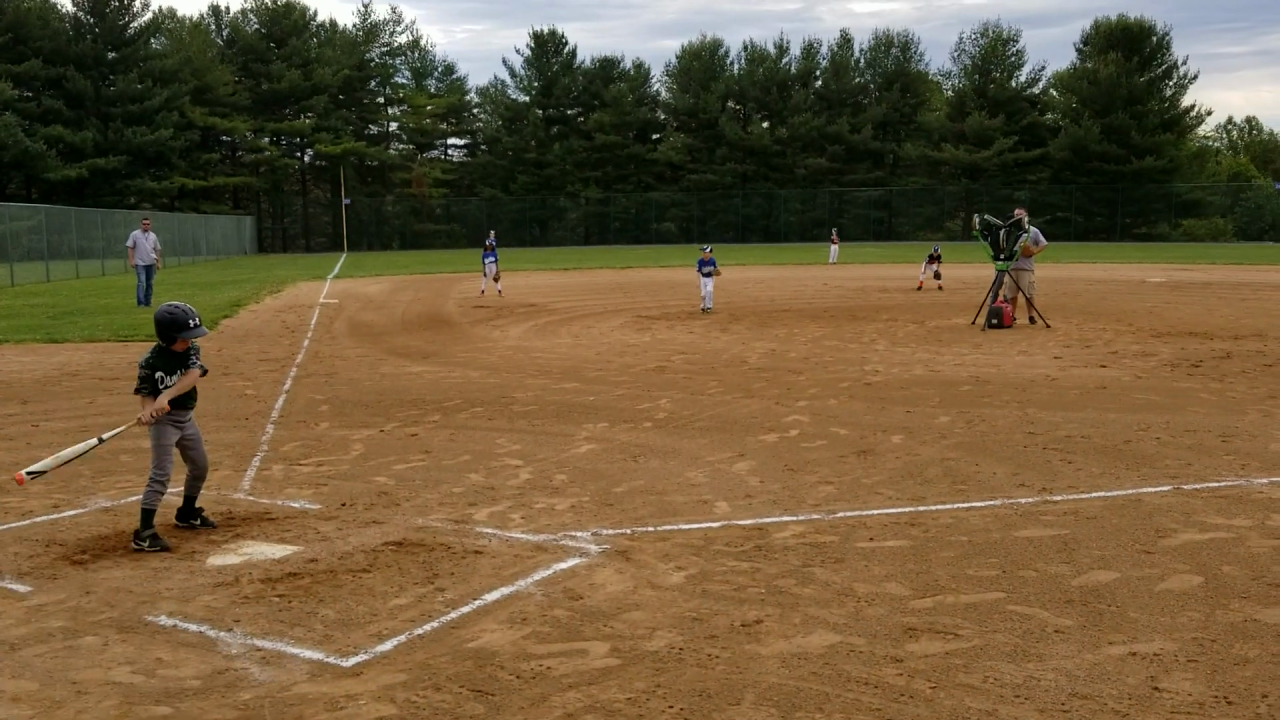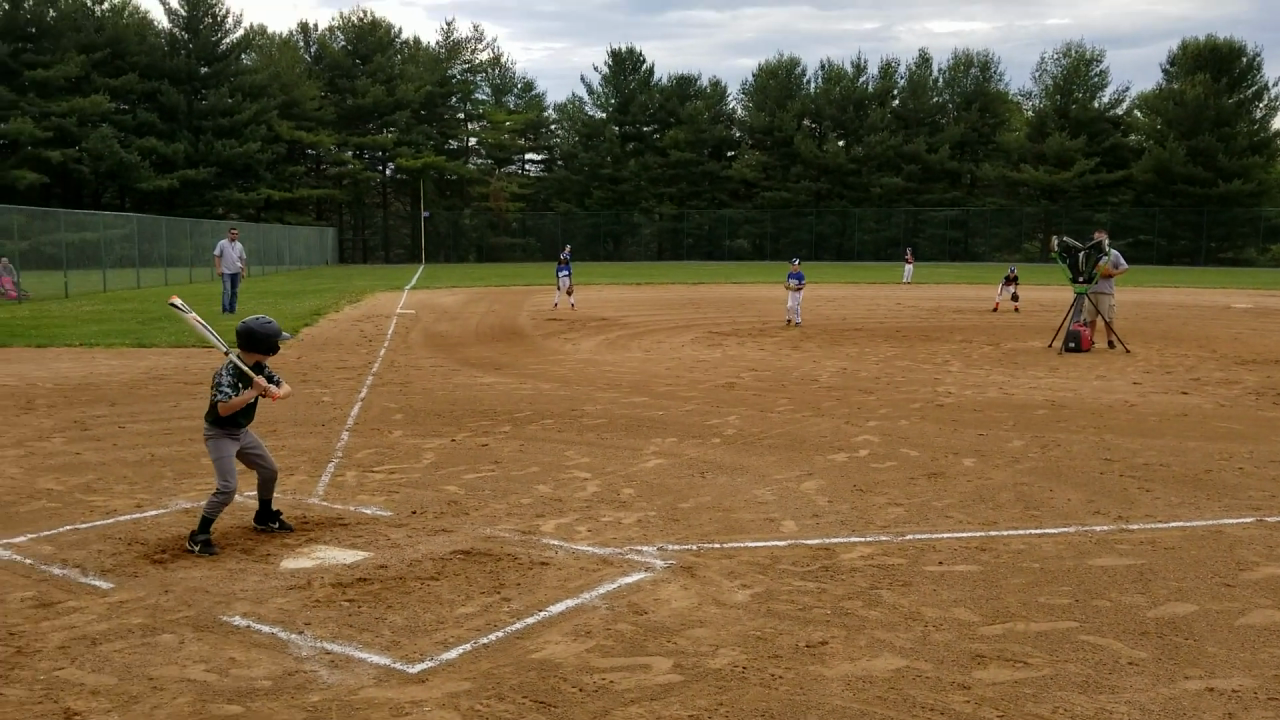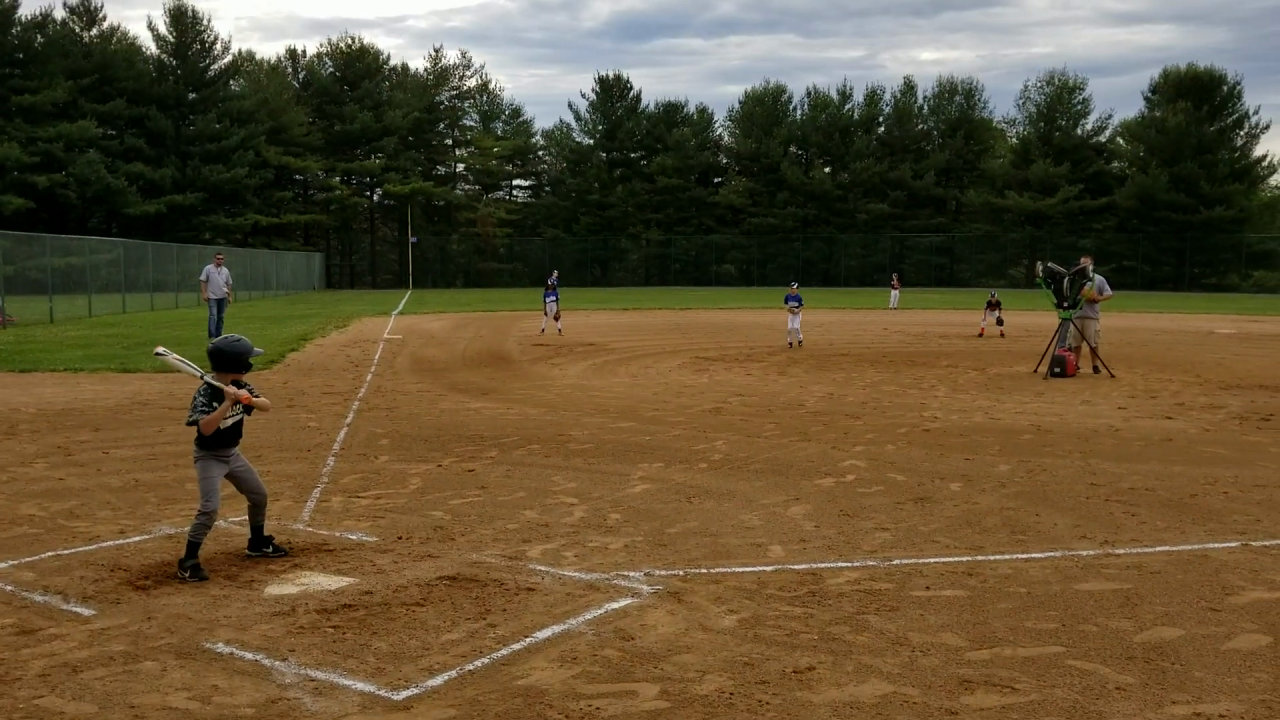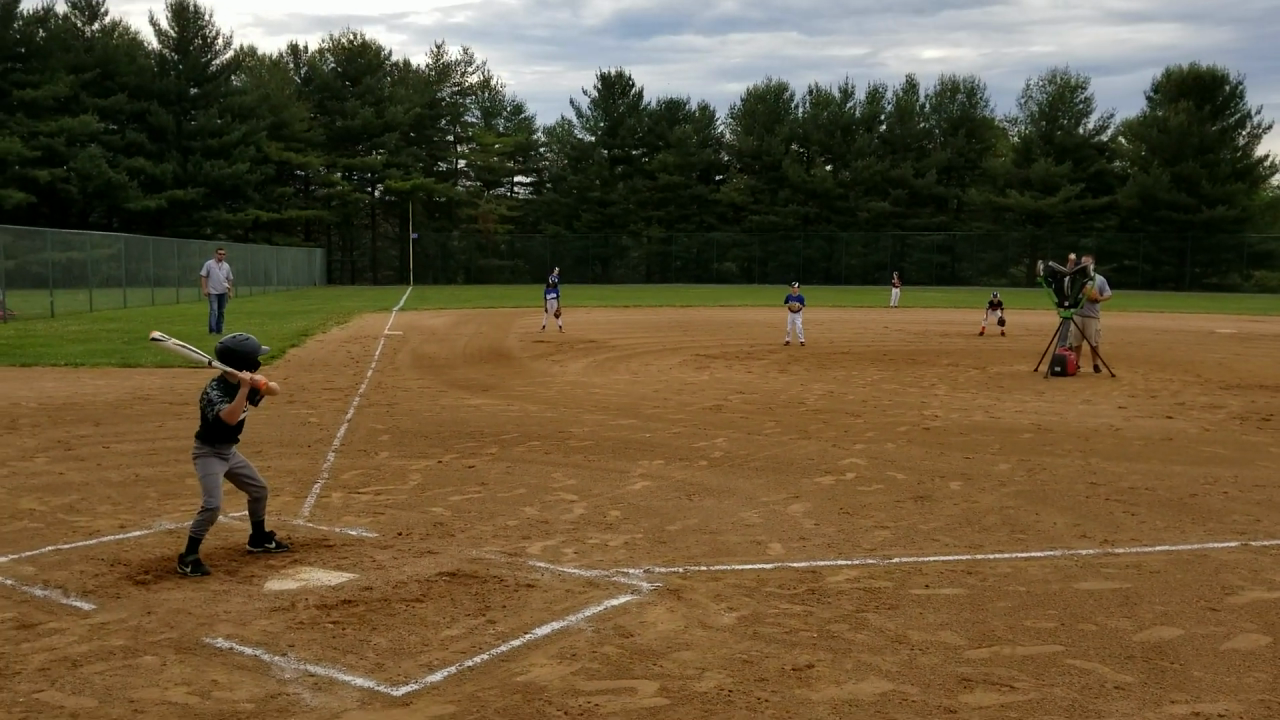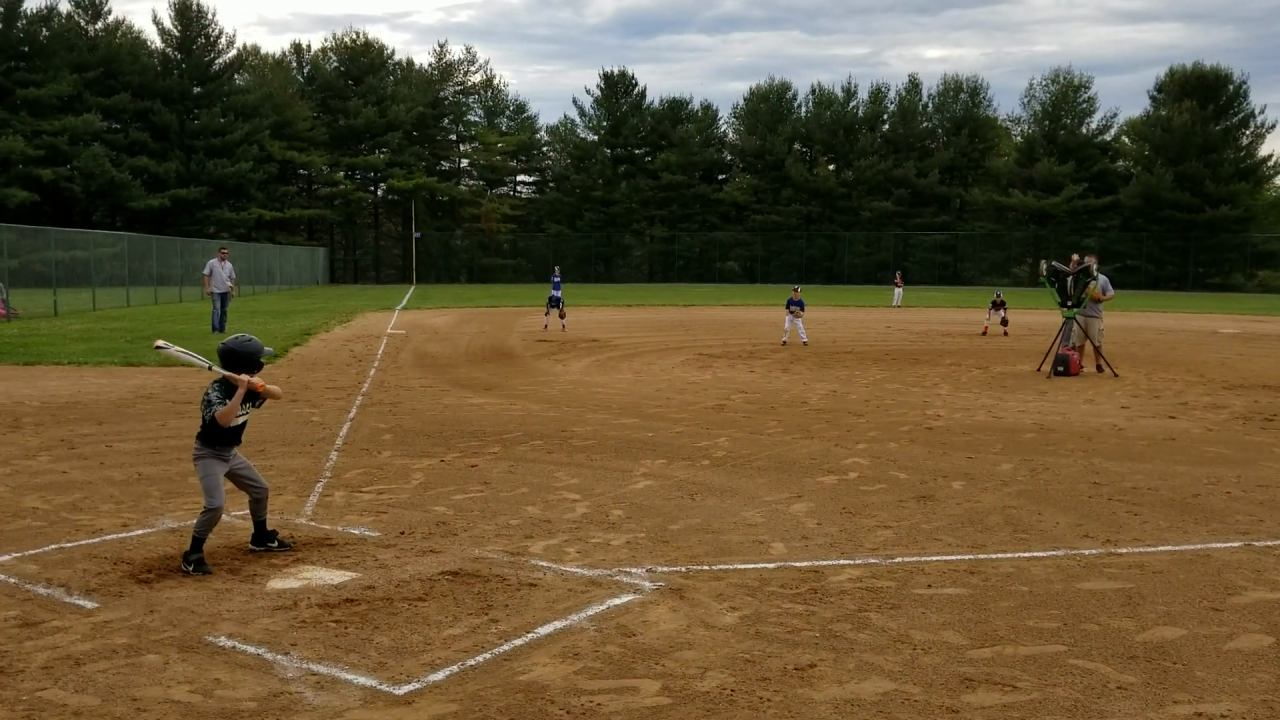
dt=0.7s
person 1, frame 1
left shoulder: (191, 349)
right shoulder: (151, 360)
left elbow: (193, 375)
right elbow: (144, 395)
left wrist: (166, 397)
right wrist: (146, 411)
left hip: (186, 418)
right hip: (163, 421)
left knee: (200, 467)
right knee: (161, 474)
left ankle: (187, 514)
right ankle: (144, 532)
person 1, frame 2
left shoulder: (259, 368)
right shoulder: (228, 373)
left elbow: (287, 388)
right elbow: (223, 409)
left wrist: (277, 392)
right wrist: (254, 392)
left hip: (241, 431)
right hip: (219, 434)
left knee: (269, 470)
right knee: (228, 487)
left ankle: (265, 517)
right ankle: (199, 536)
person 1, frame 3
left shoulder: (239, 386)
right shoulder: (204, 394)
left elbow: (267, 406)
right elbow: (205, 429)
left wrist: (249, 399)
right wrist: (227, 403)
left hip: (232, 453)
right hip: (209, 457)
left knee: (258, 496)
right knee: (209, 509)
left ankle: (258, 543)
right ankle: (188, 562)
person 1, frame 4
left shoulder: (243, 382)
right shoulder: (214, 390)
left elbow: (275, 390)
right elbow: (231, 418)
left wrist: (262, 383)
right wrist: (244, 388)
left hip: (229, 451)
right hip: (209, 453)
left knee: (259, 490)
right knee: (212, 505)
left ankle: (259, 538)
right ankle: (189, 557)
person 1, frame 5
left shoulder: (247, 387)
right shoulder: (215, 391)
left elbow: (278, 394)
right elbow: (223, 420)
left wrist: (261, 387)
right wrist: (241, 390)
left hip: (230, 452)
right hip: (208, 454)
left knee: (260, 490)
right knee: (215, 505)
left ankle: (261, 538)
right ankle: (192, 555)
